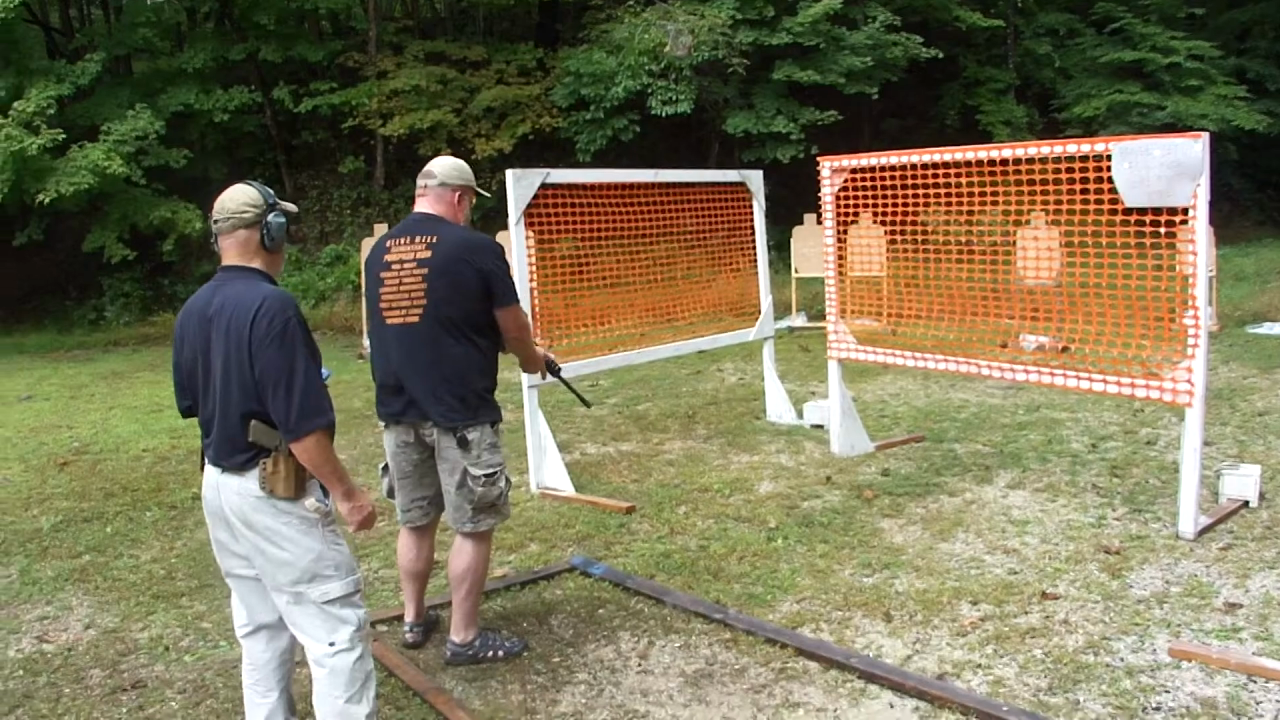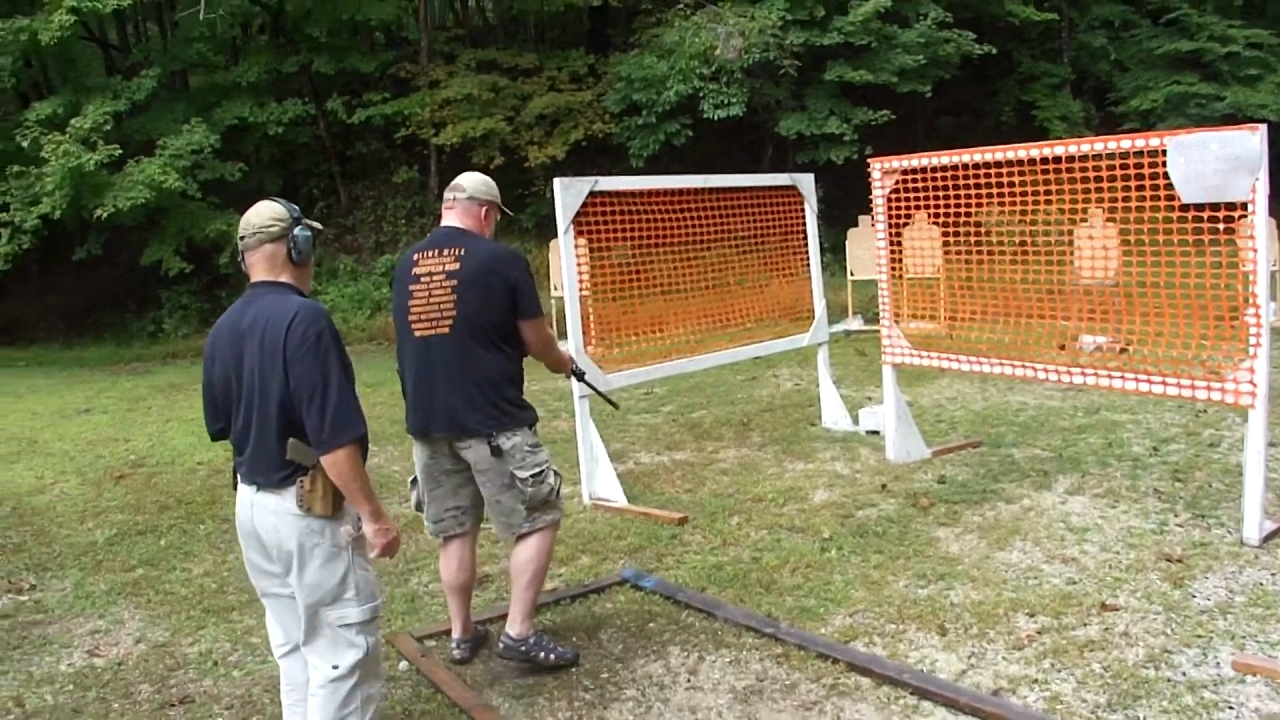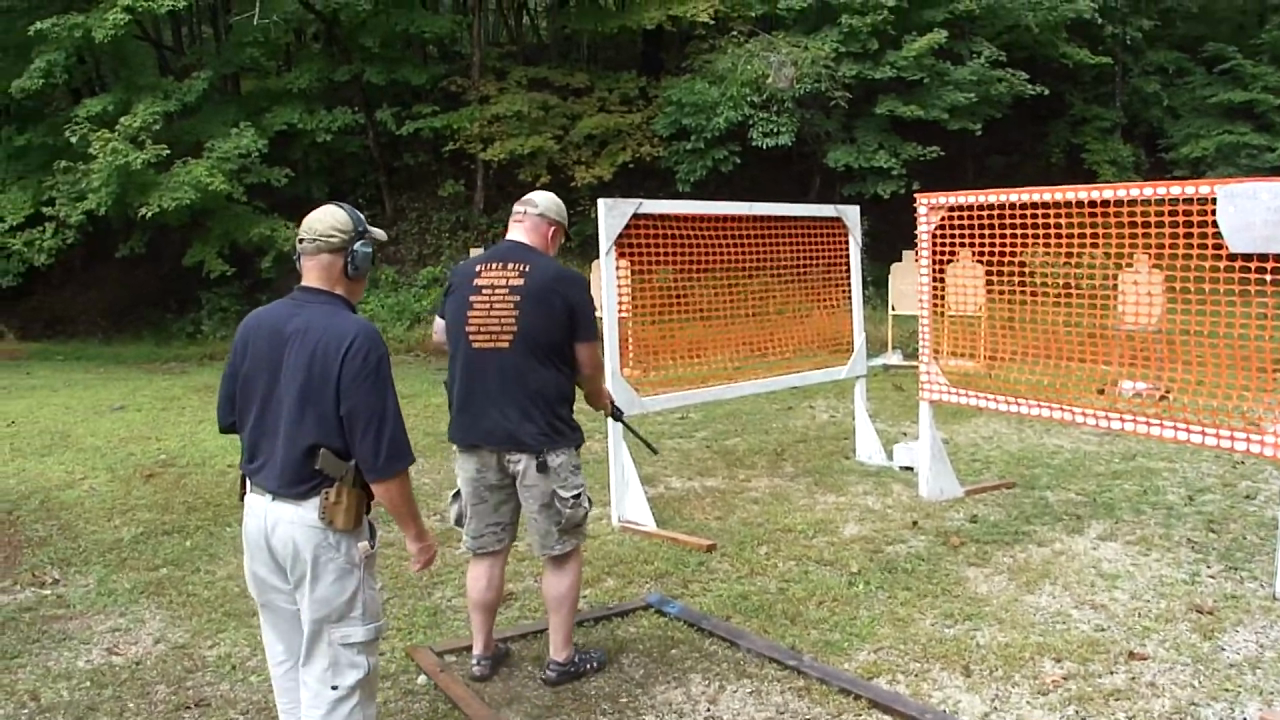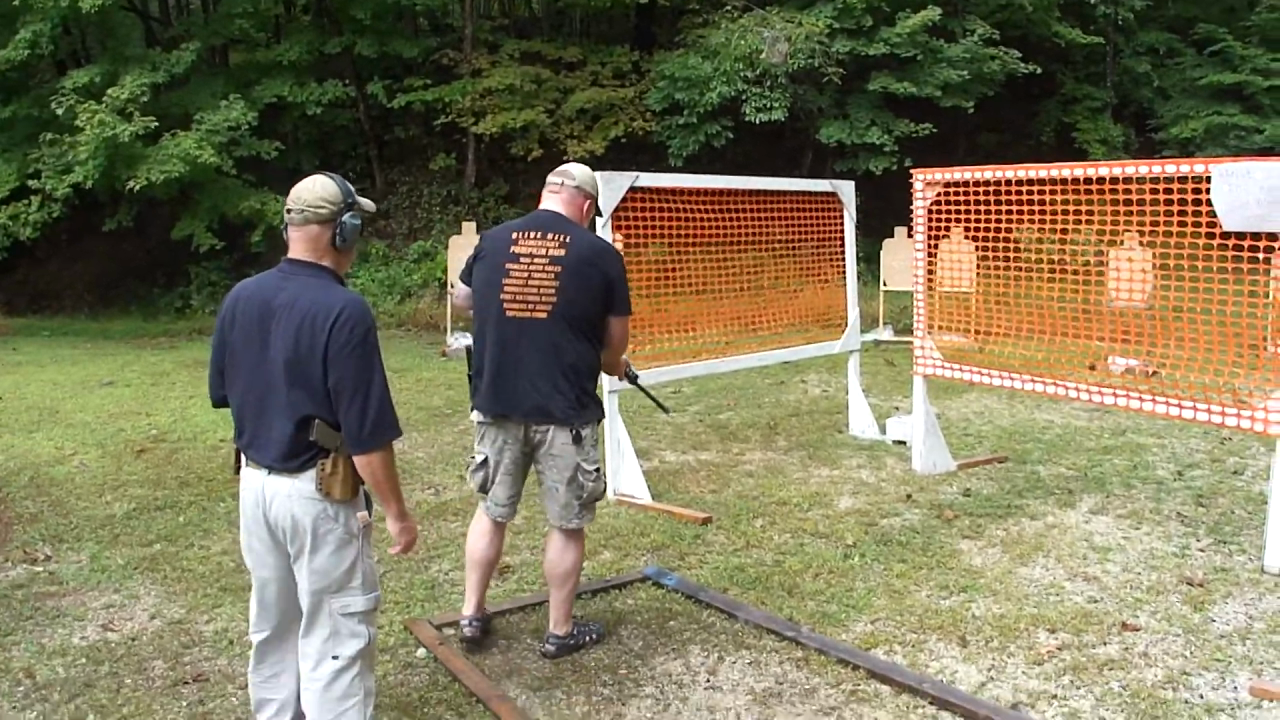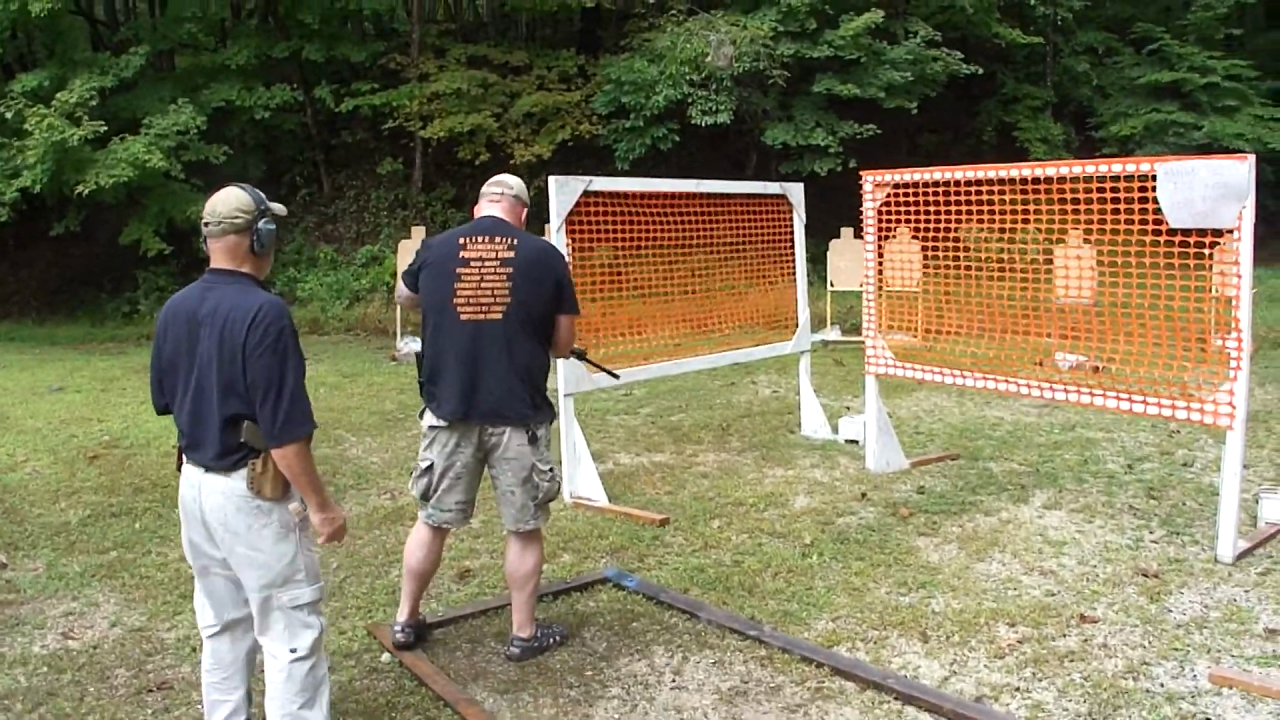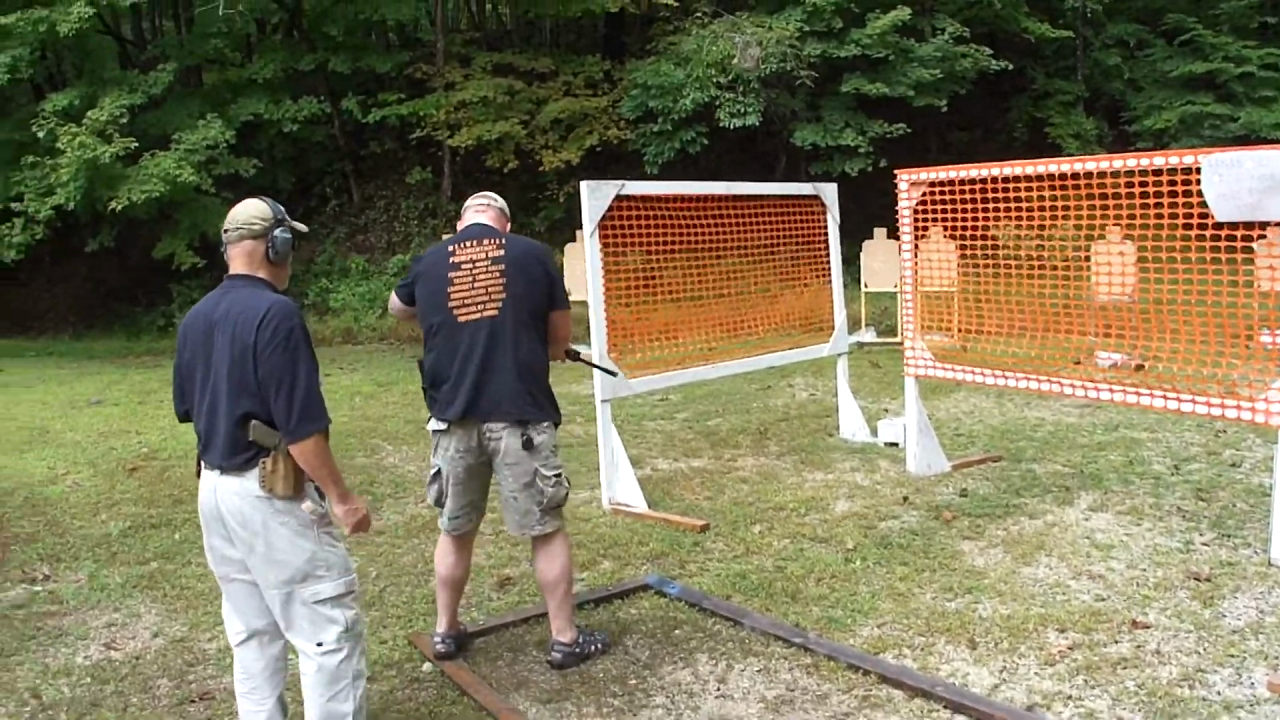
dt=0.4s
person 1, frame 1
left shoulder: (191, 312)
right shoulder: (271, 306)
right elbow: (303, 423)
right wrist: (346, 492)
left hip: (219, 485)
right hip: (277, 491)
left knee: (259, 625)
right knee: (333, 624)
person 1, frame 2
left shoulder: (222, 329)
right shoulder: (304, 318)
left elbow: (219, 426)
right elbow: (333, 437)
right wrist: (372, 513)
left hip: (252, 503)
right hip: (309, 508)
left knee: (295, 642)
right knee: (346, 651)
person 1, frame 3
left shoulder: (254, 325)
right shoulder: (356, 337)
left elbow: (230, 418)
right elbow: (383, 460)
right wrist: (416, 534)
left hip: (259, 510)
right hip: (323, 523)
left knee: (288, 654)
right knee: (339, 666)
person 1, frame 4
left shoulder: (240, 297)
right shoulder: (344, 311)
left elbow: (222, 392)
right elbow: (368, 433)
right wrist: (396, 513)
left hip: (254, 483)
right hip: (318, 494)
left knee: (274, 624)
right knee: (337, 638)
person 1, frame 5
left shoulder: (174, 309)
right shoulder: (264, 312)
left elbow: (165, 400)
right elbow: (285, 430)
right wrist: (320, 504)
left hip: (195, 485)
right hip: (254, 494)
left knee: (221, 622)
right knee: (292, 634)
person 1, frame 6
left shoulder: (194, 318)
right shoulder: (276, 313)
left elbow: (188, 408)
right elbow: (302, 426)
right wrist: (341, 496)
left hip: (214, 488)
right hip: (272, 493)
left knee: (250, 631)
right knee: (329, 627)
person 2, frame 1
left shoulder: (380, 250)
right shoulder: (477, 248)
right elbow: (514, 330)
right wrist: (532, 358)
left hip: (398, 411)
right hip: (462, 412)
left knee: (415, 521)
right knee: (473, 526)
left ankle: (413, 620)
right ankle: (464, 637)
person 2, frame 2
left shoulder: (405, 265)
right shoulder: (502, 260)
right elbow: (535, 338)
right wrist: (559, 362)
left hip: (429, 422)
right hip: (495, 422)
left knee: (454, 532)
right knee: (537, 521)
left ankle: (462, 634)
right ankle: (519, 632)
person 2, frame 3
left shoulder: (462, 275)
right shoulder: (565, 281)
left elbow: (439, 336)
right elbow: (589, 365)
right wrist: (598, 395)
left hip: (475, 437)
right hip: (543, 440)
left knee: (485, 550)
right knee: (561, 552)
left ankle: (482, 652)
right ankle: (561, 658)
person 2, frame 4
left shoulder: (492, 241)
right shoulder: (600, 254)
left elbow: (461, 300)
right elbow: (616, 341)
right wrist: (612, 365)
left hip: (497, 405)
right hip: (565, 411)
left knee: (491, 510)
right knee: (566, 524)
left ankle: (472, 615)
right ankle: (560, 631)
person 2, frame 5
left shoulder: (436, 248)
right shoulder: (545, 255)
left elbow: (404, 295)
right elbow: (564, 342)
left hip: (449, 409)
right hip: (518, 413)
left knee: (432, 518)
right knee: (524, 527)
left ankle: (405, 620)
right ankle: (524, 634)
person 2, frame 6
left shoulder: (428, 261)
right shoulder: (534, 254)
left elbow: (397, 308)
right elbow: (561, 337)
left hip: (453, 416)
right hip: (521, 415)
left knee: (455, 528)
right knee: (546, 529)
left ankle: (445, 632)
right ankle: (565, 638)
